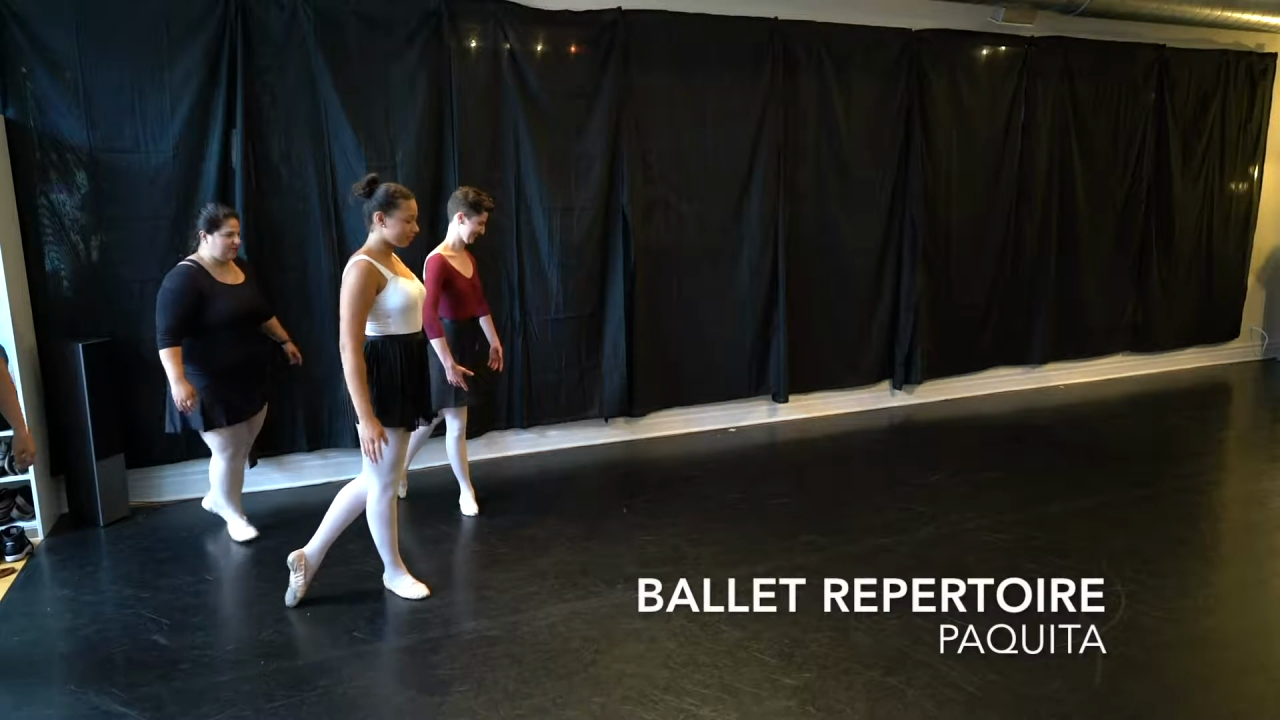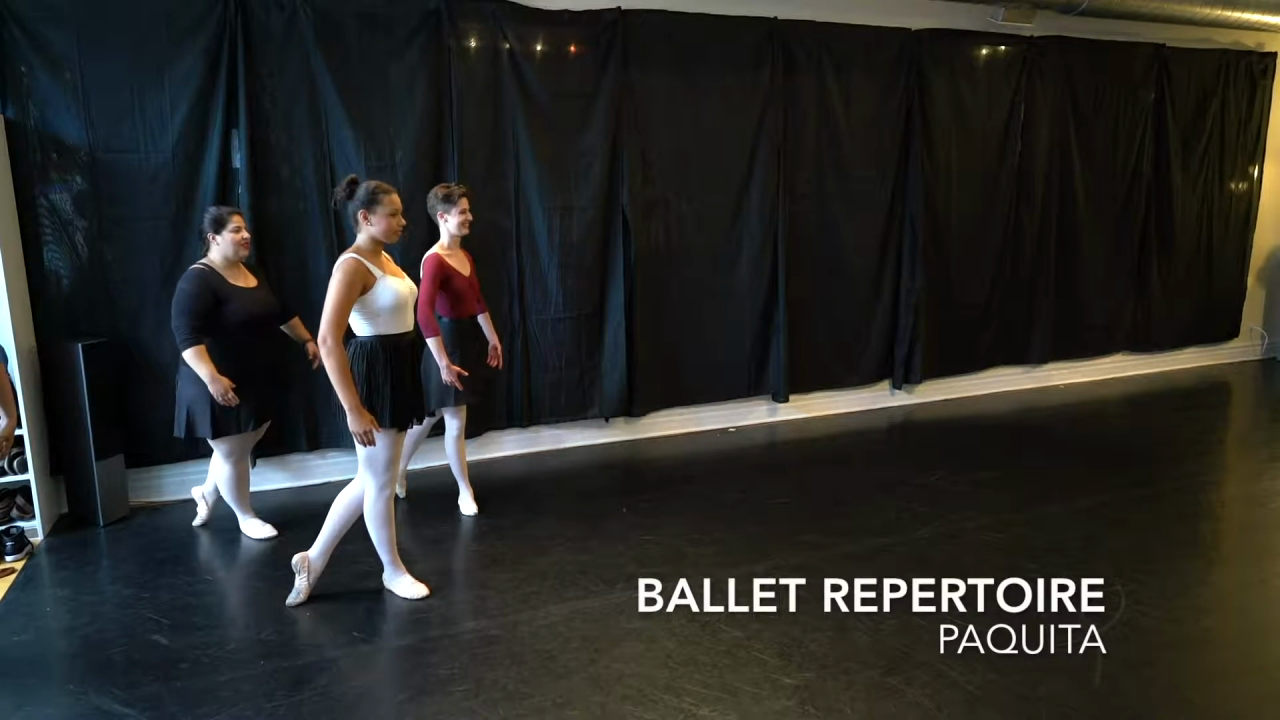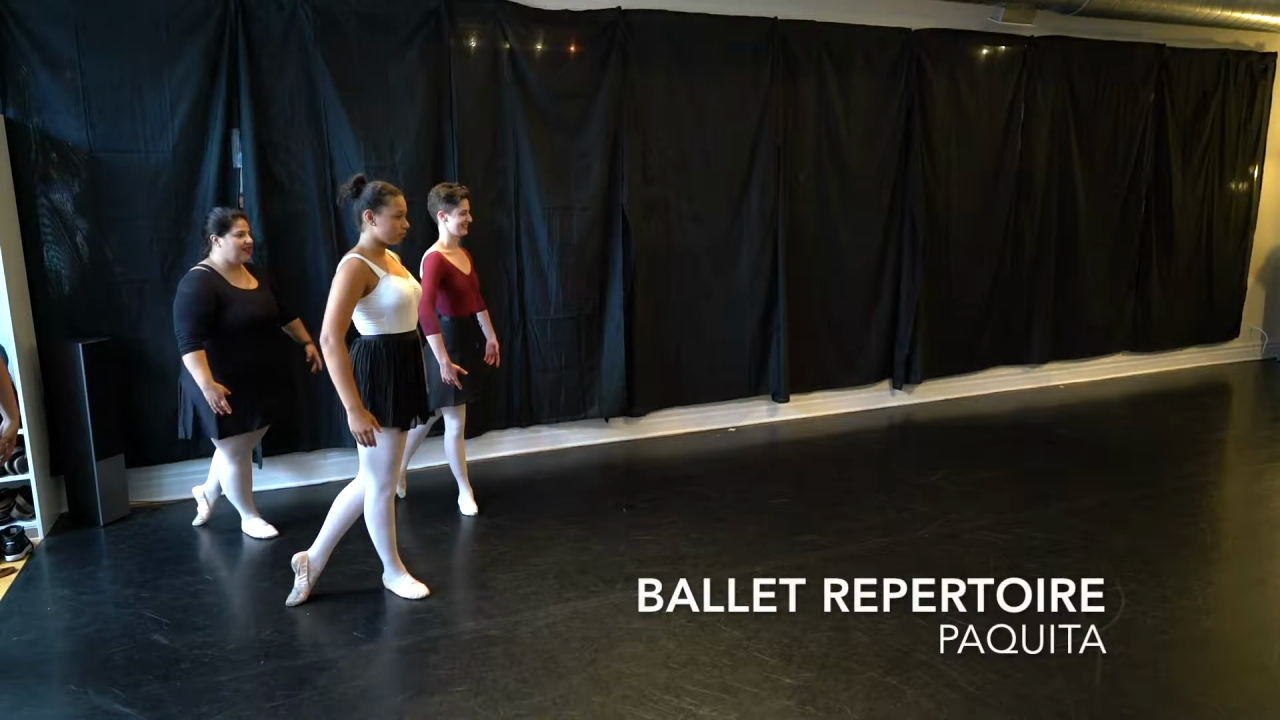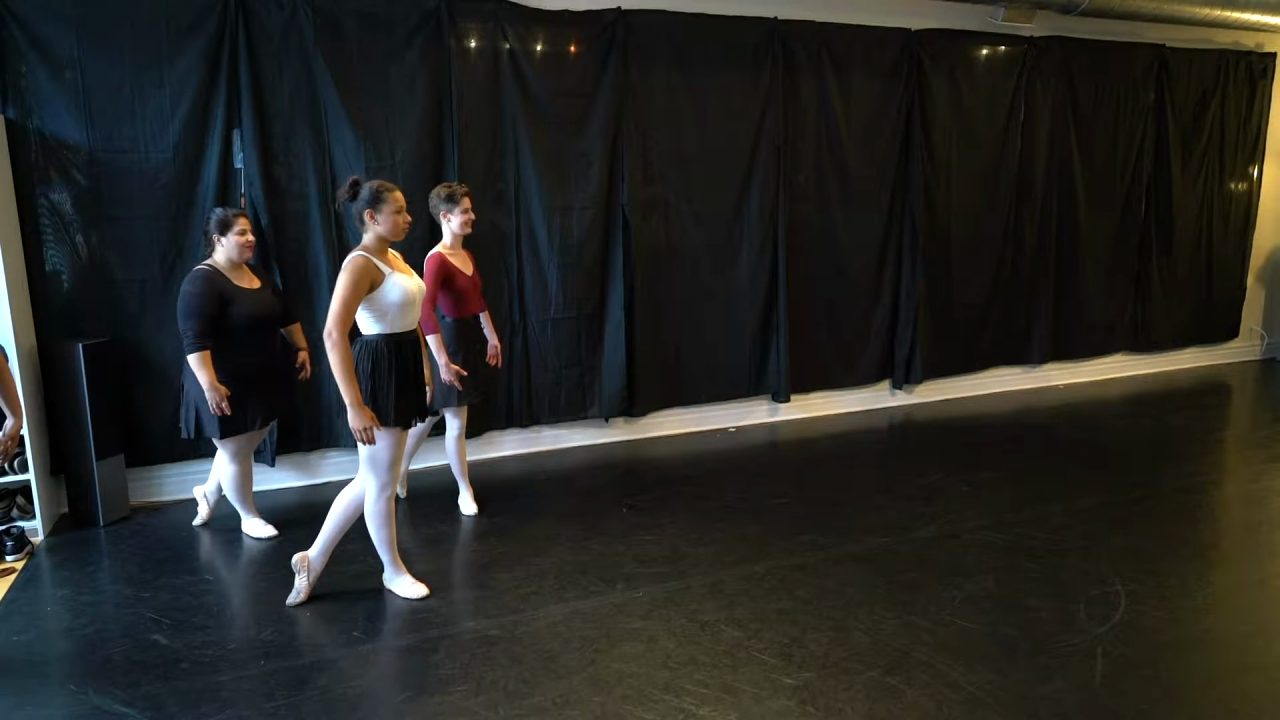
dt=1s
person 1, frame 1
left shoulder: (392, 259)
right shoulder: (364, 268)
right elbow: (350, 346)
left wrist: (408, 384)
right wrist: (366, 417)
left hip: (405, 372)
right hip: (381, 376)
left knee: (375, 479)
right knee: (384, 482)
left ankle: (309, 556)
right ankle: (394, 570)
person 1, frame 2
left shoulder: (384, 258)
right shoulder: (353, 266)
right elbow: (328, 340)
left wrist: (404, 379)
right wrist: (353, 408)
left hip: (398, 369)
right hip: (374, 373)
left knee: (370, 478)
right knee: (380, 482)
left ankle: (314, 559)
right ankle: (393, 570)
person 1, frame 3
left shoulder: (392, 259)
right shoulder: (356, 267)
right elbow: (331, 339)
left wrist: (420, 376)
right wrist: (354, 408)
left hip: (403, 369)
right hip: (377, 373)
left knee: (371, 479)
right knee: (381, 483)
left ankle: (313, 559)
right ankle: (393, 570)
person 1, frame 4
left shoulder: (394, 257)
right shoulder: (361, 264)
right elbow: (334, 335)
left wrist: (425, 372)
right wrist: (355, 404)
left hip: (403, 367)
right hip: (378, 370)
left knee: (371, 478)
right knee: (381, 482)
left ankle: (313, 559)
right ankle: (393, 570)
person 2, frame 1
left shoulder: (241, 268)
right shoulder: (185, 278)
left elbow: (261, 311)
right elbow: (168, 335)
left wrist: (285, 341)
right wrist: (178, 381)
left hip: (250, 376)
right hip: (211, 383)
left knee: (243, 445)
right knee: (228, 451)
left ankle: (215, 497)
right ankle: (234, 516)
person 2, frame 2
left shoulder: (250, 272)
right shoulder: (198, 280)
left elbow: (281, 312)
right elbow: (187, 336)
left wrist: (307, 340)
right wrist: (211, 377)
left hip: (258, 382)
right hip: (222, 387)
left knee: (242, 446)
right knee: (232, 453)
left ankle: (207, 492)
right ankle: (246, 517)
person 2, frame 3
left shoulder: (254, 273)
right shoulder: (199, 283)
left elbow: (282, 312)
right elbow: (189, 341)
left wrist: (307, 342)
right wrist: (206, 384)
left hip: (260, 381)
right hip: (224, 388)
left knee: (243, 445)
right knee: (236, 451)
left ankle: (208, 492)
right ankle: (249, 516)
person 2, frame 4
left shoulder: (256, 273)
right shoulder: (202, 282)
left elbow: (284, 313)
right elbow: (194, 340)
left wrist: (301, 348)
right wrist: (209, 384)
left hip: (262, 381)
right hip: (226, 387)
left knee: (246, 445)
right knee: (236, 451)
left ankle: (209, 492)
right ankle: (249, 517)
person 3, frame 1
left shoulder: (469, 257)
right shoulder: (437, 261)
left elbow: (480, 303)
right elbow: (429, 317)
left wrist: (494, 341)
right wrist: (448, 363)
left hip: (470, 340)
right hip: (448, 342)
left knee: (433, 416)
right knee: (457, 424)
left ankle: (399, 472)
right ankle: (466, 491)
person 3, frame 2
left shoulder: (465, 256)
right shoulder: (434, 260)
left elbow: (477, 301)
right elbow: (425, 314)
left wrist: (492, 338)
right wrist: (442, 362)
left hip: (468, 338)
right hip: (448, 340)
left knee: (431, 415)
right knee: (456, 424)
left ankle: (397, 472)
right ankle: (465, 491)
person 3, frame 3
left shoulder: (465, 254)
right shoulder: (434, 259)
left elbow: (476, 299)
right elbow: (426, 311)
left wrist: (490, 336)
right wrist: (443, 359)
left hip: (468, 337)
right hip: (447, 340)
left knee: (430, 413)
right knee: (455, 423)
left ankle: (398, 472)
right ankle: (464, 491)
person 3, frame 4
left shoulder: (467, 255)
right shoulder: (437, 260)
right elbow: (426, 312)
left wrist: (492, 338)
right wrist: (442, 360)
left hip: (471, 338)
right hip: (451, 340)
left knee: (431, 414)
right knee: (457, 423)
left ankle: (399, 472)
right ankle: (465, 492)
